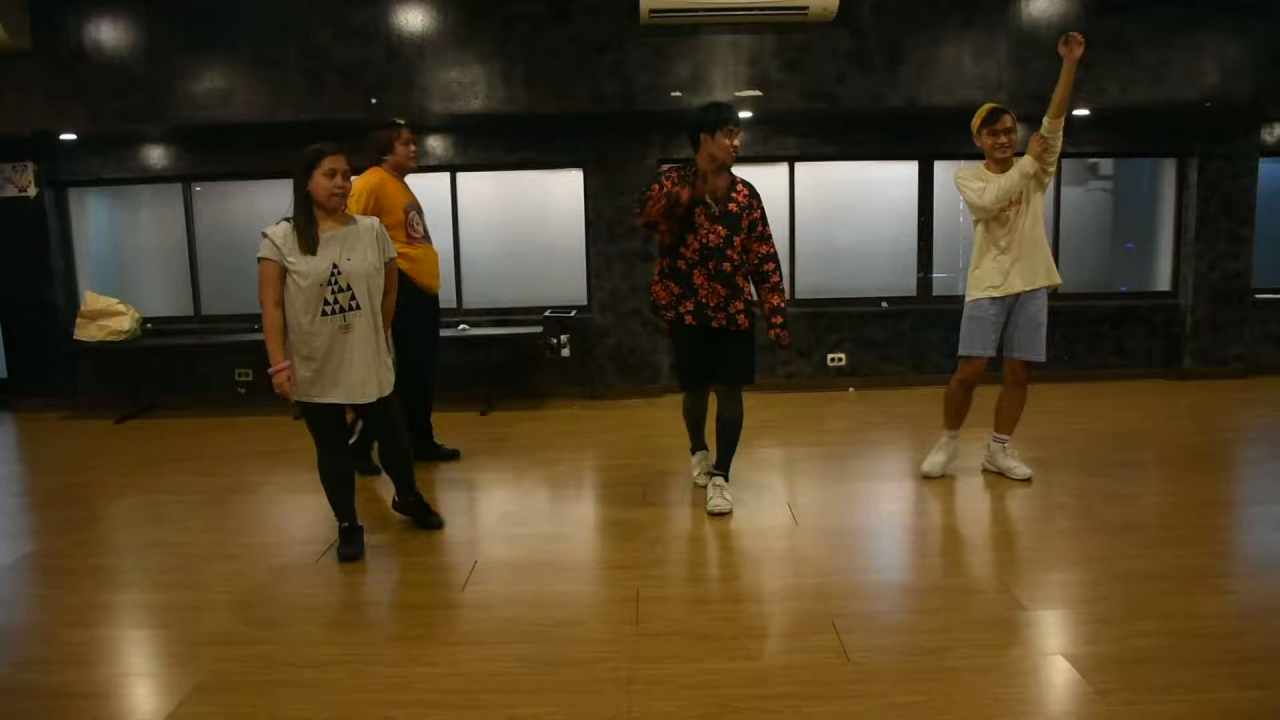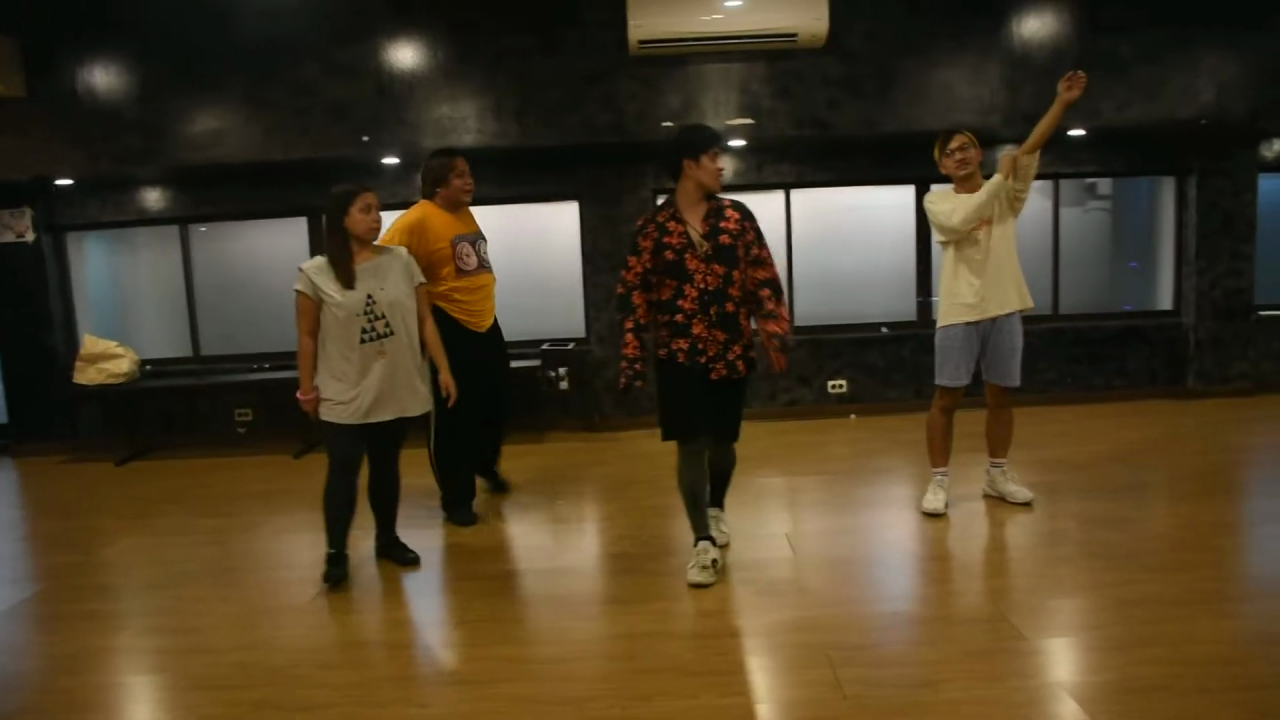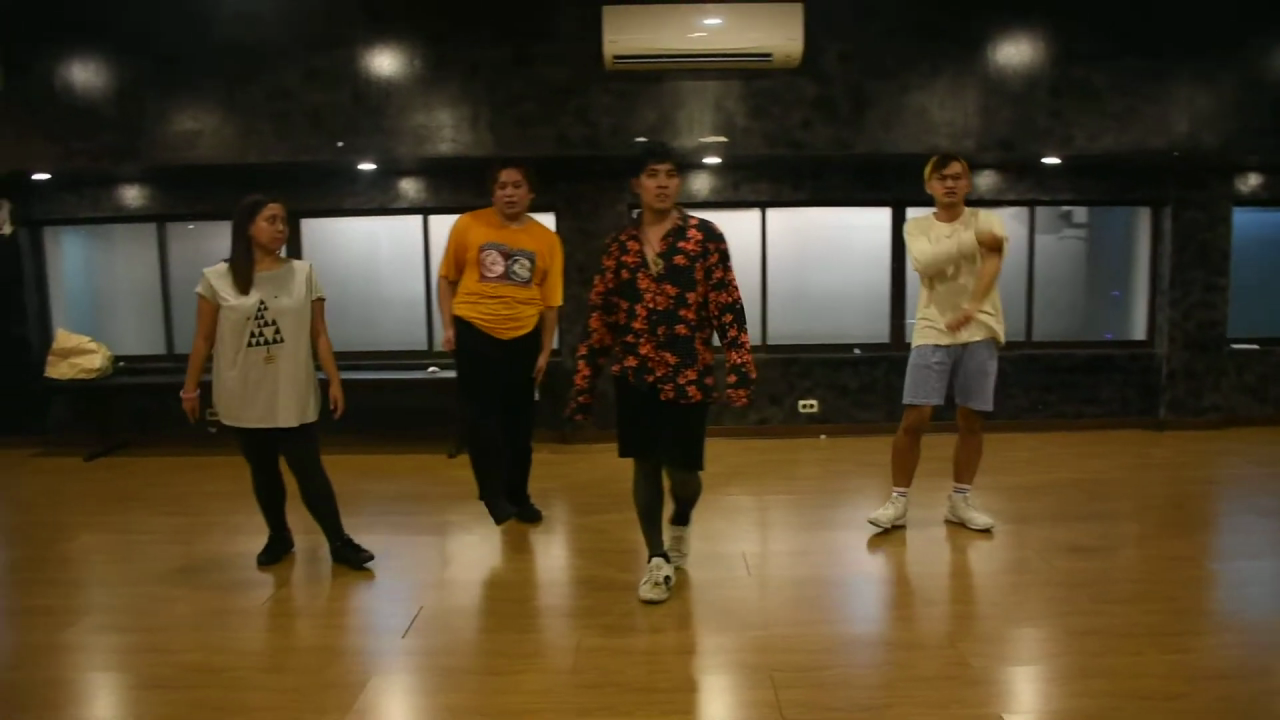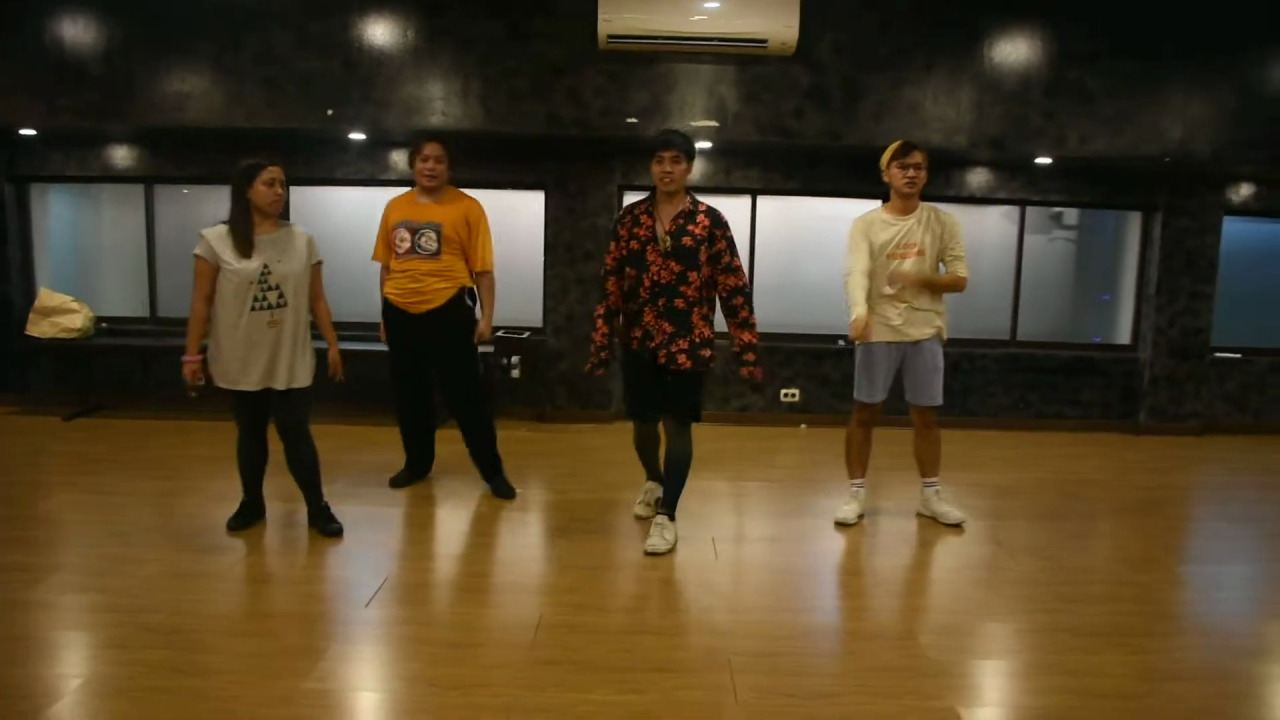
dt=1s
person 1, frame 1
left shoulder: (745, 194)
right shoulder: (673, 181)
left elbow: (764, 256)
right elbow: (650, 213)
left wrist: (776, 313)
right wrist: (699, 190)
left hip: (734, 309)
right hip: (686, 308)
left knee: (729, 391)
right knee: (696, 389)
left ankle: (720, 477)
right ankle: (698, 450)
person 1, frame 2
left shoulder: (738, 217)
right shoulder: (652, 227)
left elbow: (765, 277)
right elbow: (634, 292)
left wrist: (774, 330)
right wrist: (632, 355)
left hip: (731, 353)
right hip: (679, 356)
left knee: (723, 444)
right knee: (691, 446)
left ankle: (715, 507)
right ankle: (704, 543)
person 1, frame 3
left shoulder: (705, 237)
right shoulder: (619, 245)
left elbow: (727, 308)
right elbow: (601, 316)
left wrist: (740, 369)
right wrist: (584, 382)
left hip: (688, 375)
right hip: (634, 375)
left knee: (682, 468)
right knee: (645, 465)
left ankle: (680, 523)
right ankle: (658, 559)
person 1, frame 4
left shoulder: (711, 222)
right shoulder: (631, 217)
left elbow: (734, 288)
right elbow: (612, 282)
left wrist: (747, 348)
right wrist: (601, 339)
left hip: (688, 340)
right hip: (639, 339)
left knee: (677, 426)
right knee: (643, 421)
left ankle: (666, 517)
right ankle: (653, 483)
person 2, frame 1
left shoulder: (1036, 170)
right shoulder: (968, 176)
left elbow: (1055, 120)
right elbow: (989, 201)
left wrist: (1070, 63)
right wrist: (1027, 161)
left hip: (1031, 285)
right hip: (988, 287)
left knee: (1018, 373)
right knee: (970, 370)
left ankle: (998, 450)
right ankle: (947, 443)
person 2, frame 2
left shoulder: (1008, 191)
right shoulder: (936, 201)
left elbow: (1030, 149)
right elbow: (959, 222)
left wrist: (1061, 102)
right wrist: (999, 177)
left hip: (1004, 308)
right hip: (958, 312)
left knee: (1000, 396)
right knee: (947, 398)
left ankle: (998, 475)
right ankle: (939, 481)
person 2, frame 3
left shoulder: (986, 221)
right shoulder: (916, 227)
left elbow: (992, 261)
right elbow: (926, 262)
left wrist: (972, 307)
right wrist: (973, 240)
left hip: (979, 333)
right hip: (932, 334)
left knee: (971, 421)
right knee: (914, 419)
left ankle: (960, 501)
right ankle: (898, 500)
person 2, frame 4
left shoulder: (942, 223)
right shoulder: (866, 224)
left elbow: (960, 279)
right elbow: (855, 273)
left wrist: (922, 279)
right wrist: (859, 313)
left hip: (925, 332)
right hip: (877, 332)
left knee: (926, 416)
right knee: (864, 413)
left ankle: (930, 495)
right ankle: (856, 494)
person 3, frame 1
left shoulder: (372, 231)
right shoulder: (279, 240)
left elbow: (390, 293)
right elbow: (272, 307)
right wrist: (279, 363)
left hip: (369, 362)
right hip: (313, 368)
left knee: (392, 436)
right knee: (332, 448)
left ankle: (409, 498)
right ankle: (349, 526)
person 3, frame 2
left shoulder: (401, 262)
right shoulder: (315, 274)
left elbow: (424, 321)
right elbow: (308, 336)
left wrist: (443, 369)
right wrist: (307, 389)
left hip: (396, 389)
right hip: (343, 395)
left knee: (386, 467)
right knee: (343, 471)
left ankle: (387, 539)
right ankle: (336, 554)
person 3, frame 3
left shoulder: (303, 274)
right shoulder: (217, 279)
left elbow: (319, 334)
right elbow: (203, 339)
left wrist: (334, 381)
right wrist: (190, 387)
left hip: (294, 396)
right hip: (244, 398)
left knee: (308, 469)
right knee: (263, 470)
left ankle: (339, 542)
right ankle: (279, 536)
person 3, frame 4
left shoulder: (301, 239)
right shoulder: (216, 240)
left elbow: (316, 298)
right elbow: (202, 301)
left wrist: (332, 343)
right wrist: (192, 354)
left hip: (290, 360)
right hip: (241, 360)
left knee: (296, 433)
right knee: (250, 433)
left ankle: (317, 507)
right ankle: (252, 503)
person 4, frame 1
left shoulder: (400, 185)
right shoulder: (371, 185)
left hip: (423, 289)
right hip: (396, 289)
left knee: (423, 371)
right knee: (397, 371)
left ankle: (421, 442)
right ankle: (359, 444)
person 4, frame 2
left shoulder: (464, 212)
right shoulder: (417, 220)
left hip: (485, 326)
right hip: (447, 328)
left knee: (496, 403)
right knee: (453, 416)
left ankle: (483, 464)
right ankle: (457, 498)
person 4, frame 3
left shoulder: (547, 239)
right shoulder: (468, 226)
left elbow: (550, 302)
right elbow: (447, 278)
left wrist: (545, 350)
right wrist: (448, 325)
left hip: (522, 340)
right hip: (475, 336)
left knee: (518, 423)
right knee: (483, 419)
left ankle: (517, 496)
right ankle: (495, 498)
person 4, frame 4
left shoulder: (467, 208)
right shoulder: (393, 208)
left elbow: (483, 266)
right elbow: (386, 265)
left wrist: (486, 315)
right wrist: (384, 314)
left hip: (449, 312)
right hip: (401, 314)
left knee: (467, 394)
right knee: (409, 394)
left ankle: (492, 471)
right ankle: (417, 463)
